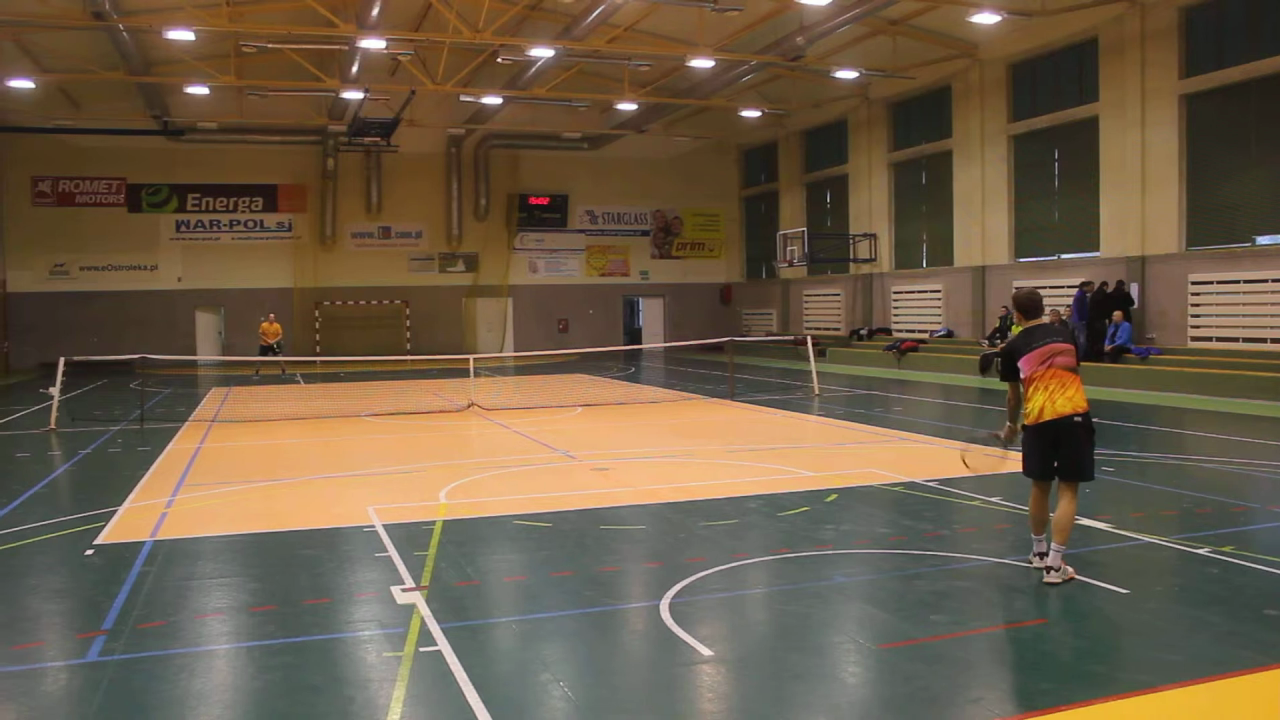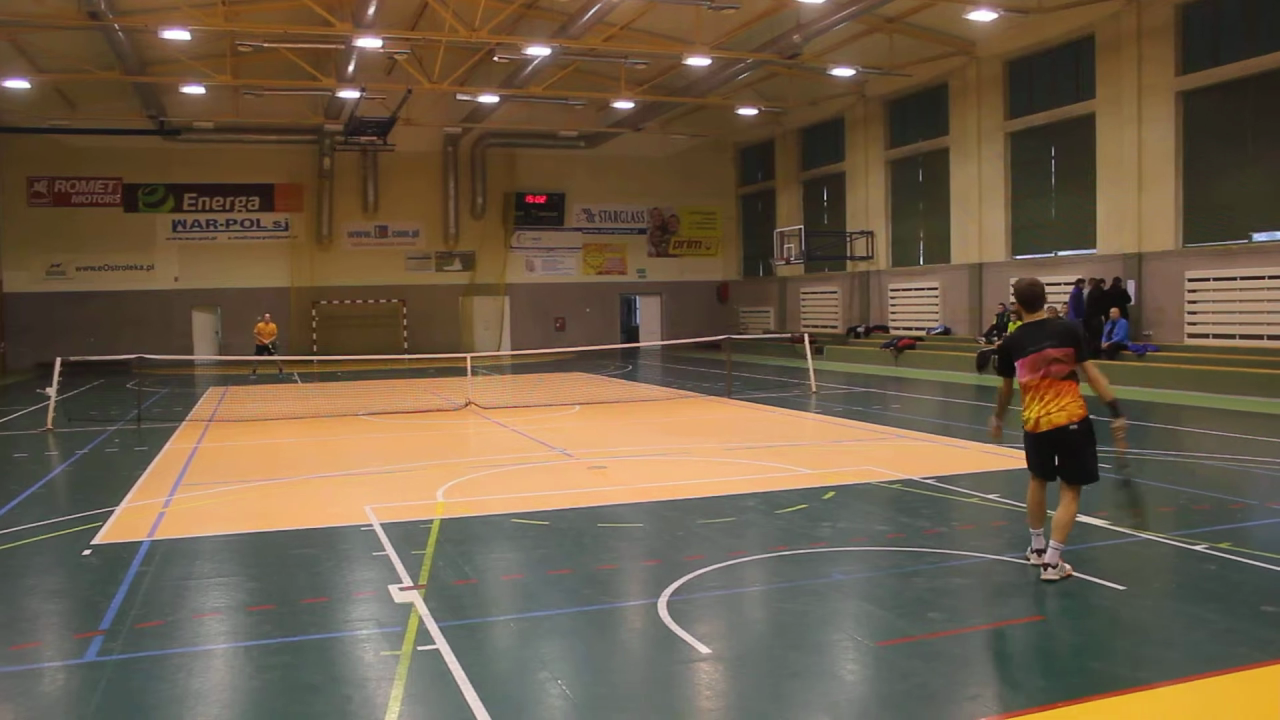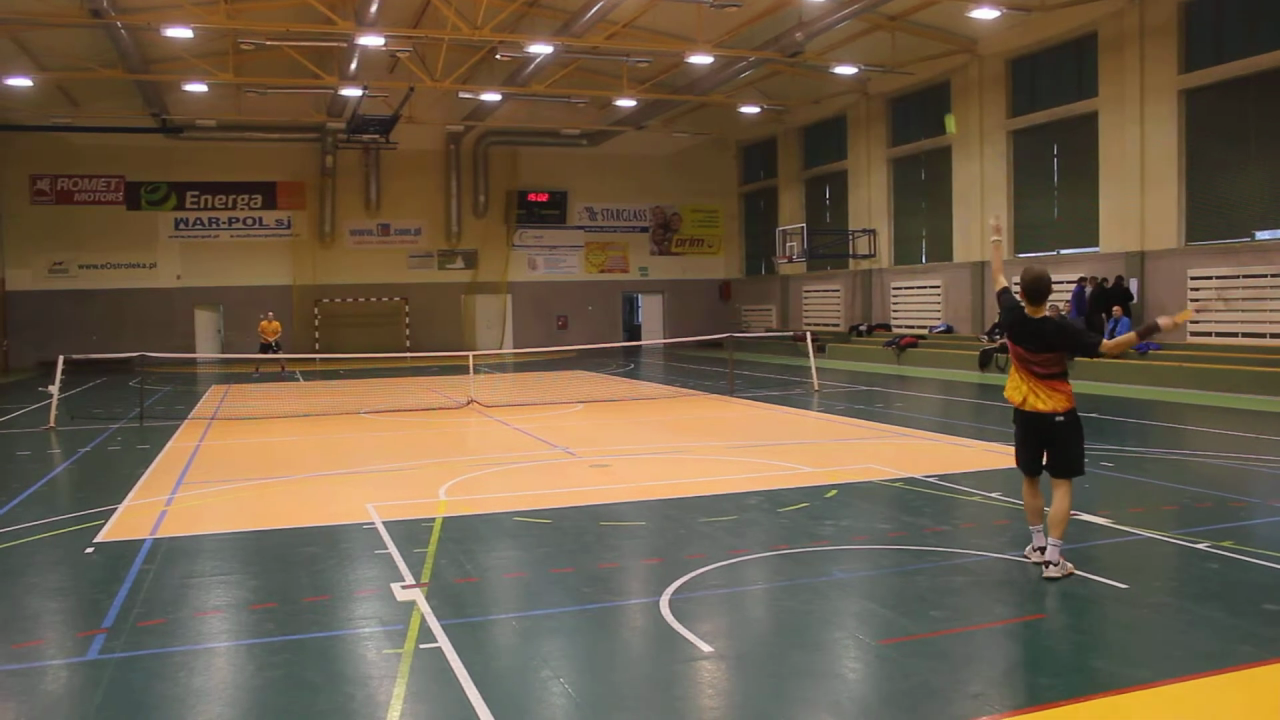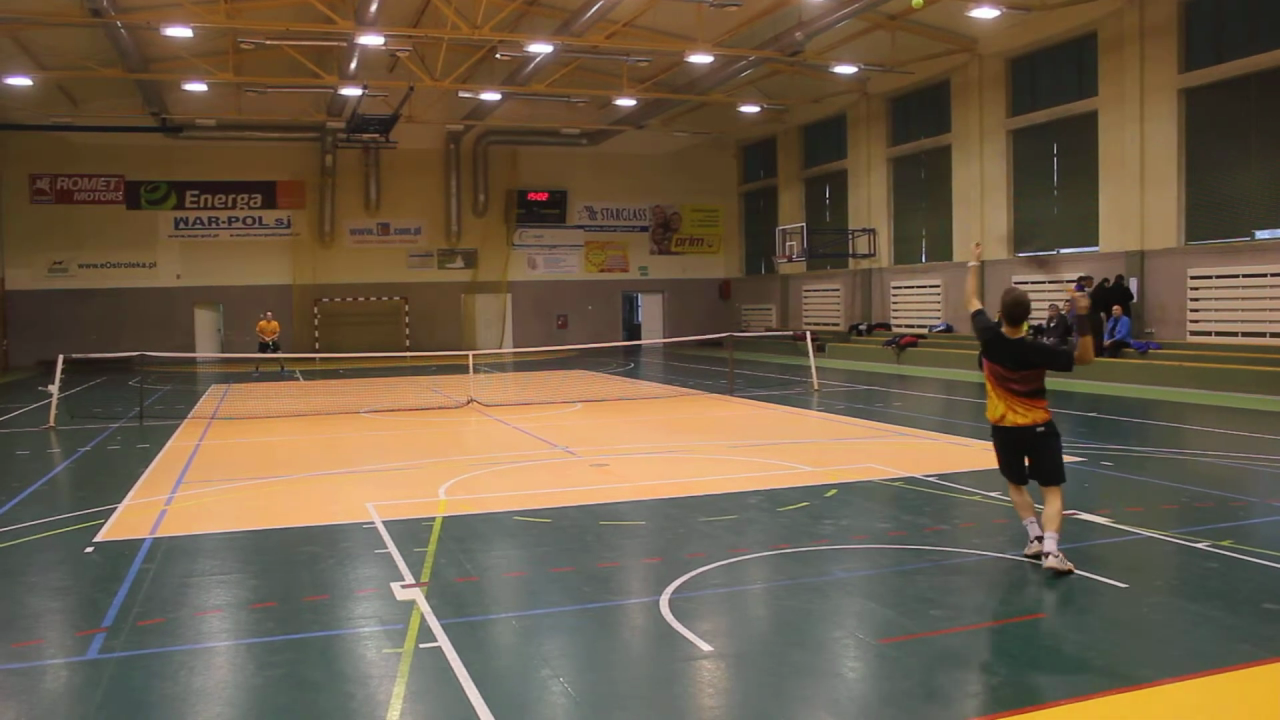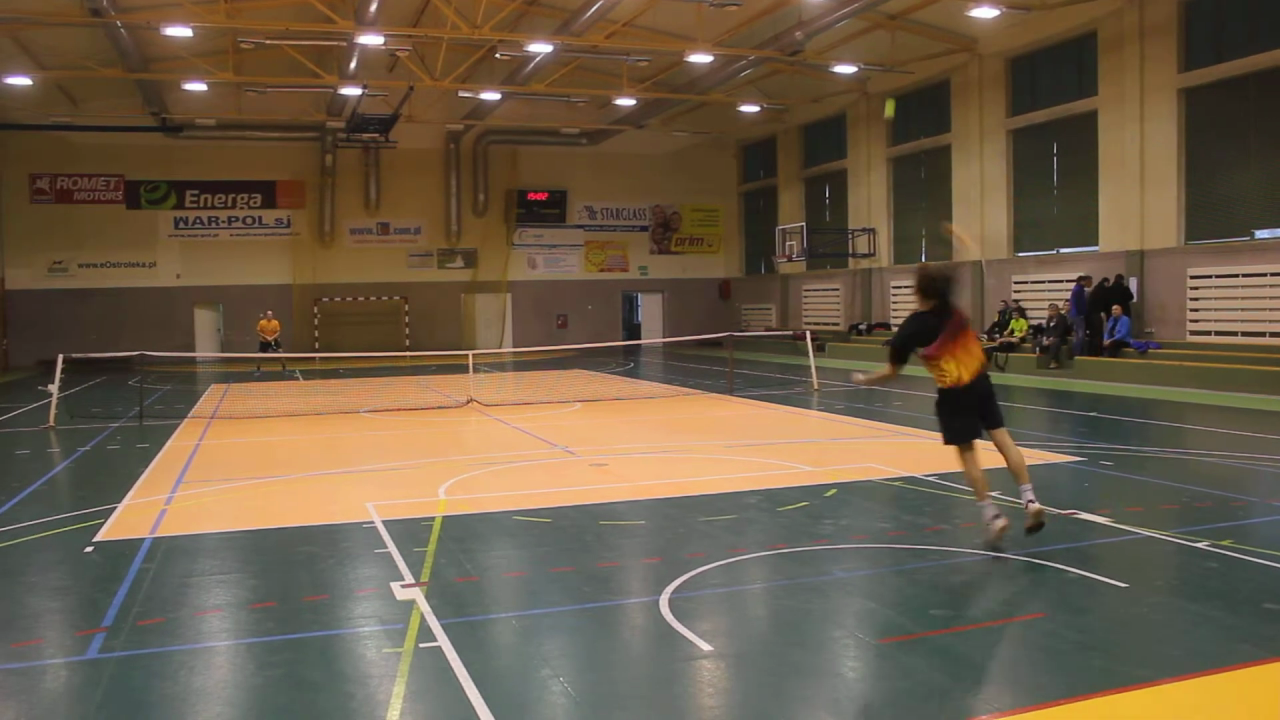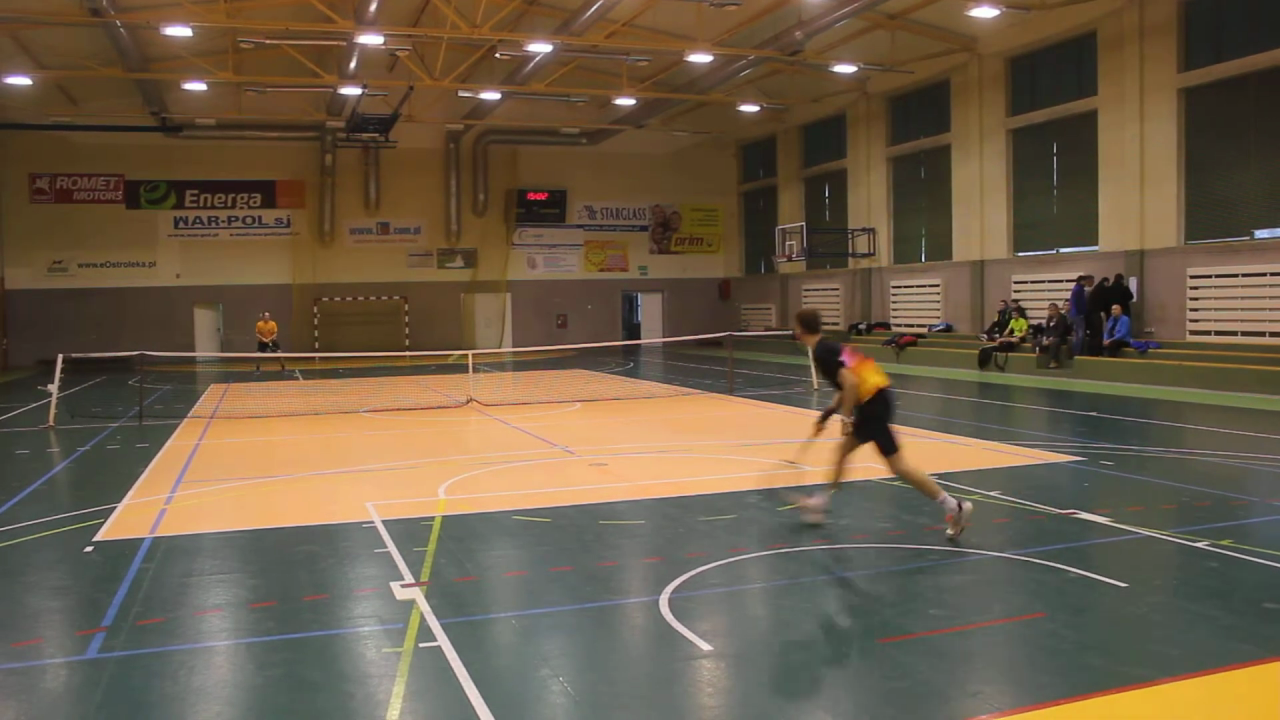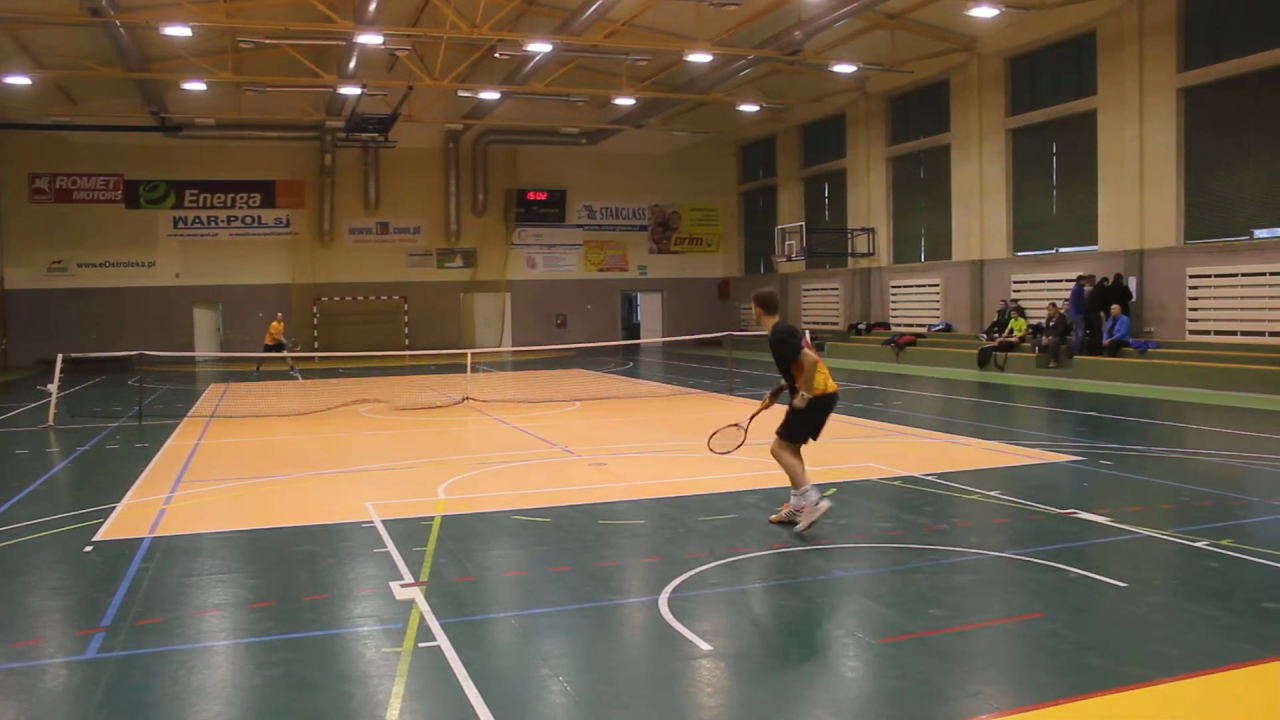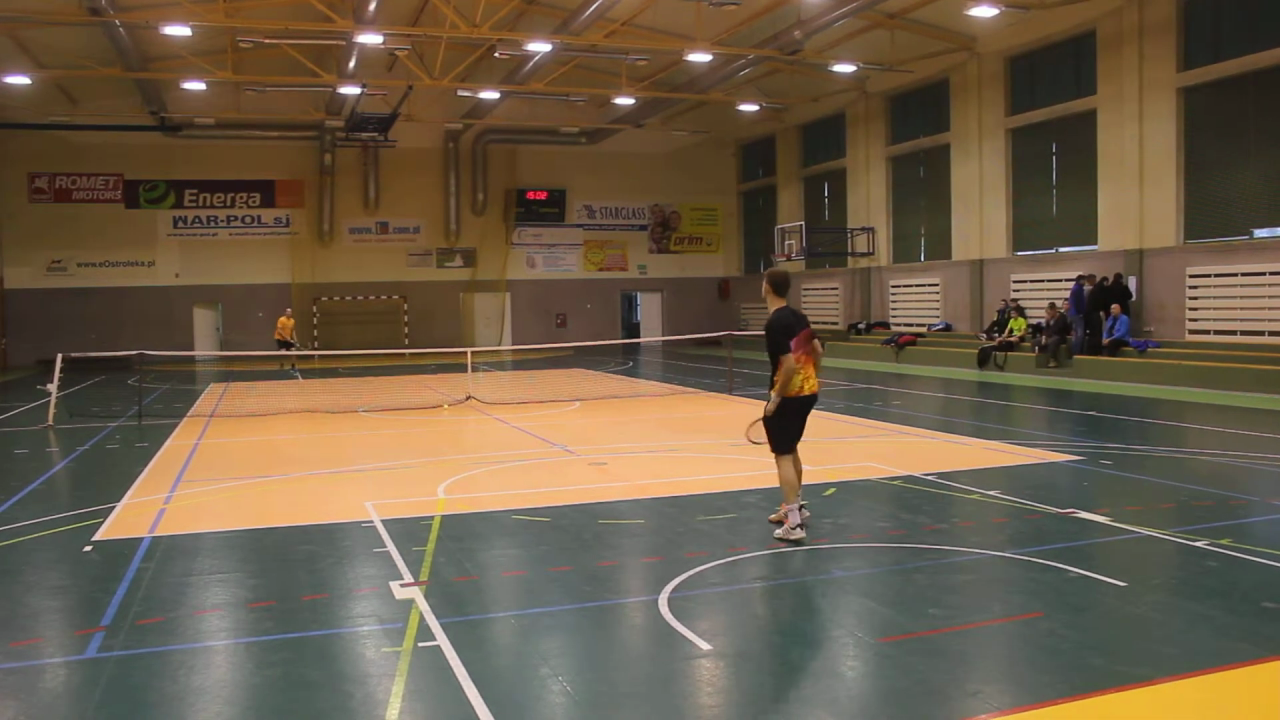
dt=0.4s
person 1, frame 1
left shoulder: (1013, 347)
right shoulder: (1065, 335)
left elbow: (1014, 395)
left wrist: (1011, 425)
left hip: (1039, 420)
right hip: (1074, 415)
left knee: (1040, 487)
right knee: (1068, 490)
left ankle: (1039, 552)
right ankle: (1054, 564)
person 1, frame 2
left shoulder: (1011, 343)
right shoulder: (1069, 330)
left elbow: (1007, 388)
right elbow: (1090, 373)
left wrist: (997, 417)
right wrist: (1116, 412)
left hip: (1036, 423)
right hip: (1072, 419)
left knee: (1037, 480)
right knee: (1070, 489)
left ankle: (1037, 548)
right ankle: (1052, 561)
person 1, frame 3
left shoulder: (1012, 318)
right shoulder: (1064, 331)
left elbow: (999, 277)
right elbow: (1110, 347)
left wrist: (996, 239)
right wrist: (1152, 327)
left hip: (1026, 414)
right hip: (1060, 414)
left knee: (1031, 480)
right knee: (1061, 483)
left ankle: (1038, 546)
right ankle: (1053, 557)
person 1, frame 4
left shoulder: (989, 338)
right shoulder: (1037, 351)
left elbow: (972, 300)
right elbow: (1084, 357)
left wrist: (974, 263)
right wrist: (1082, 320)
left hip: (1003, 427)
right hip: (1038, 427)
left knee: (1016, 484)
right knee: (1052, 491)
left ankle: (1035, 538)
right ankle: (1052, 550)
person 1, frame 5
left shoulder: (909, 331)
right shoulder: (946, 307)
left elbow: (891, 373)
left wrist: (865, 380)
left hip: (953, 393)
right hip: (980, 382)
left knee: (967, 454)
right knee: (1003, 440)
left ankle: (993, 516)
right ankle: (1029, 501)
person 1, frame 6
left shoulder: (821, 353)
right shoulder: (829, 346)
left elbow: (850, 381)
left wrist: (847, 417)
right wrist: (827, 414)
left hip: (871, 402)
right hip: (875, 398)
left knee: (897, 464)
right knee: (843, 449)
left ankle: (953, 508)
right ankle: (820, 503)
person 1, frame 7
left shoulder: (778, 337)
right shoulder: (785, 331)
left elbow: (811, 359)
left wrist: (804, 394)
right wrist: (777, 390)
left hip: (816, 396)
right hip: (820, 393)
left knee: (780, 448)
right knee: (790, 446)
left ankle: (813, 501)
right ankle: (796, 506)
person 1, frame 8
left shoulder: (775, 323)
right shoulder: (797, 316)
left elbow: (789, 365)
right elbow: (817, 351)
left wrist: (776, 398)
left hip: (790, 396)
right hip: (807, 391)
left knee: (783, 457)
right knee: (790, 450)
left ankle: (794, 524)
right ankle: (793, 507)
